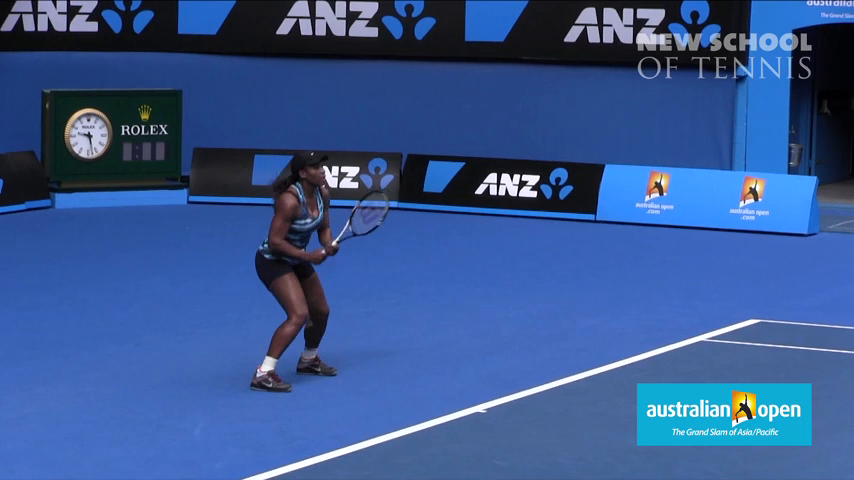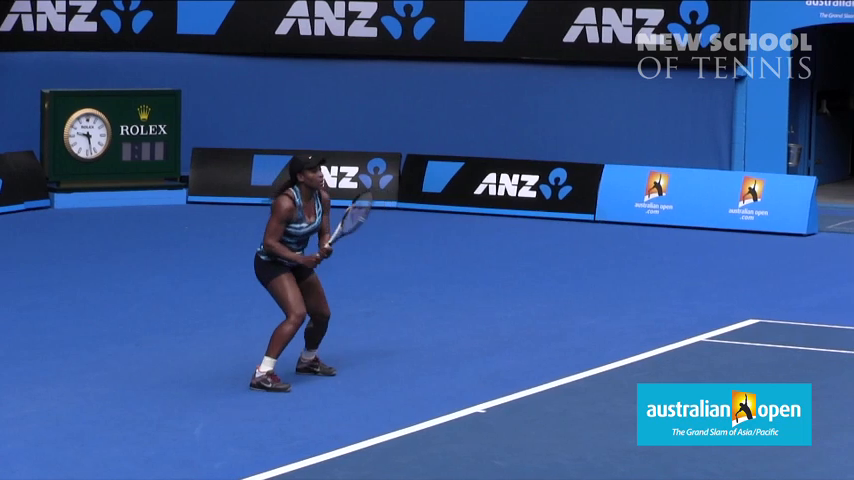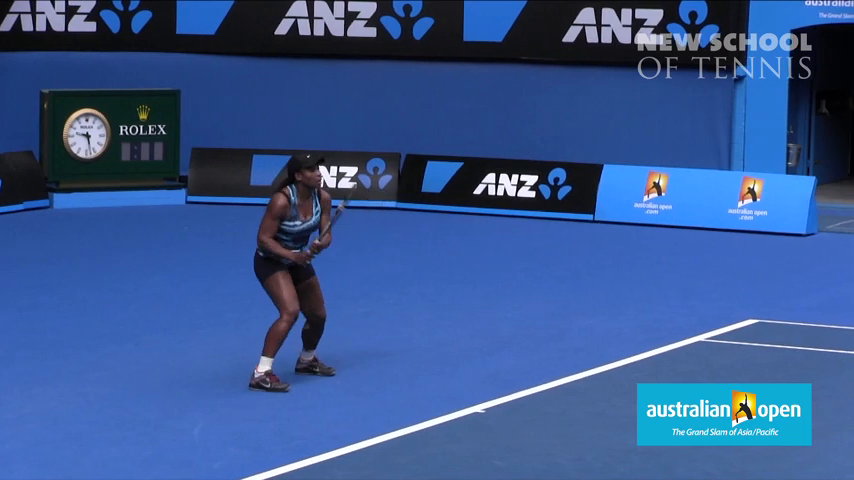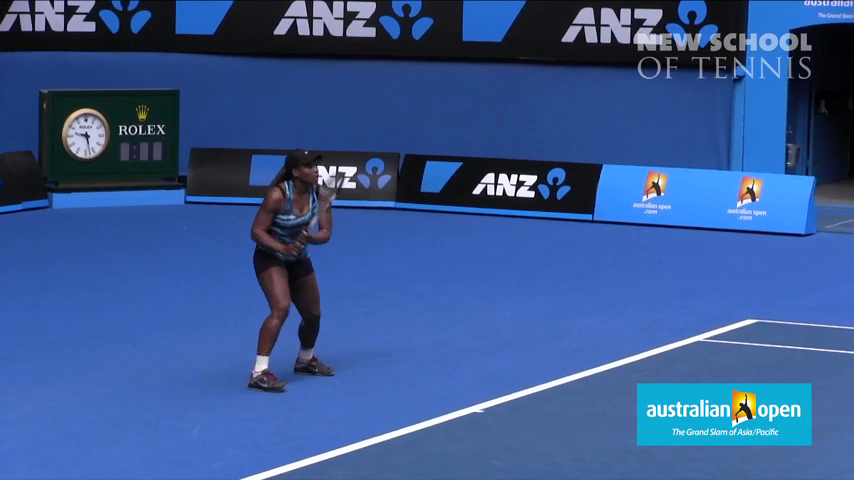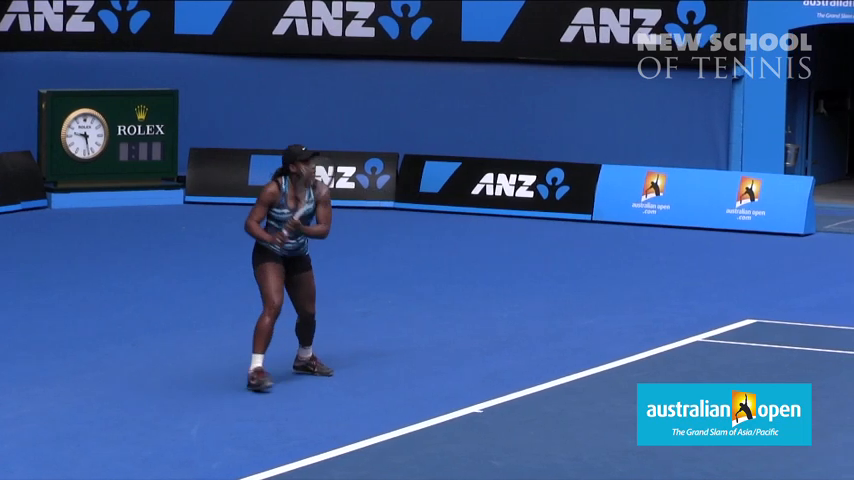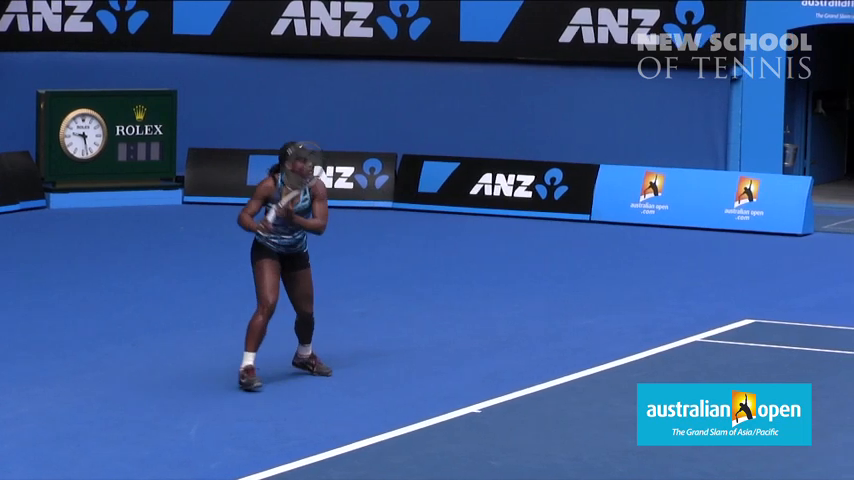
dt=0.4s
person 1, frame 1
left shoulder: (321, 193)
right shoulder: (290, 200)
left elbow: (323, 227)
right elbow: (274, 241)
left wrist: (329, 245)
right wrist: (308, 256)
left hip: (296, 261)
right hip: (273, 261)
left knee: (320, 312)
right knee: (299, 315)
left ankle: (308, 360)
right ankle: (264, 374)
person 1, frame 2
left shoulder: (322, 198)
right shoulder: (286, 203)
left elbow: (324, 232)
right elbow: (269, 243)
left wrist: (324, 249)
right wrist: (302, 259)
left hip: (296, 261)
right hip: (271, 262)
left knee: (322, 314)
right knee: (296, 314)
left ankle: (308, 360)
right ankle: (263, 374)
person 1, frame 3
left shoulder: (322, 198)
right shoulder: (282, 201)
left elbow: (326, 233)
right elbow: (263, 239)
left wrist: (319, 245)
right wrist: (293, 255)
left hip: (297, 261)
right hip: (270, 260)
left knee: (318, 316)
right knee: (290, 312)
left ankle: (307, 360)
right ankle: (261, 374)
person 1, frame 4
left shoulder: (319, 195)
right shoulder: (277, 195)
left elbow: (325, 232)
right elbow: (256, 232)
left wrist: (310, 239)
right wrist: (284, 248)
left hip: (298, 258)
right hip: (269, 257)
left knee: (313, 314)
right knee: (281, 308)
left ankle: (306, 360)
right ankle: (259, 373)
person 1, frame 5
left shoulder: (320, 191)
right shoulder: (273, 190)
left elbow: (324, 228)
right elbow: (250, 223)
left wrist: (302, 229)
right wrist: (272, 238)
left hip: (298, 256)
right hip: (269, 253)
left knee: (308, 312)
right knee: (273, 306)
left ankle: (305, 358)
right ankle: (256, 369)
person 1, frame 6
left shoulder: (316, 188)
right shoulder: (269, 185)
left elbow: (321, 225)
right elbow: (243, 216)
left wrist: (294, 219)
right wrist: (258, 226)
left hip: (296, 253)
right hip: (267, 250)
left knee: (306, 311)
right knee: (267, 305)
left ankle: (304, 356)
right ankle: (247, 367)
